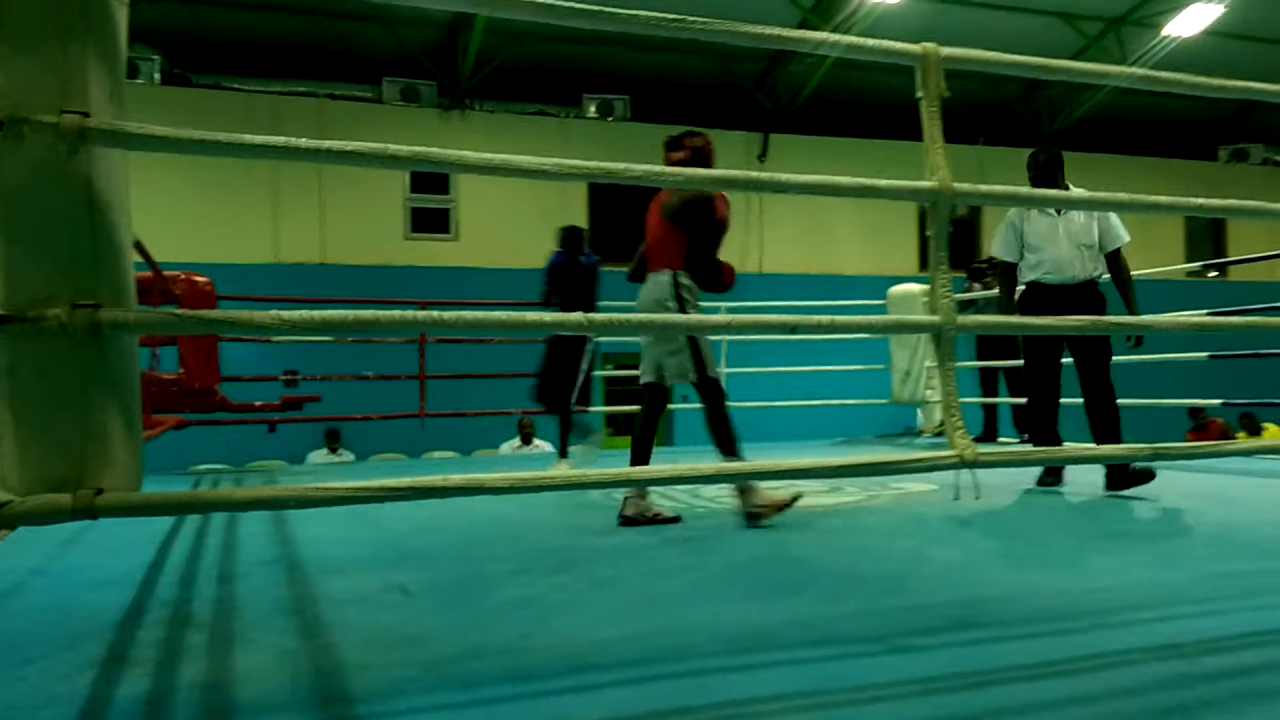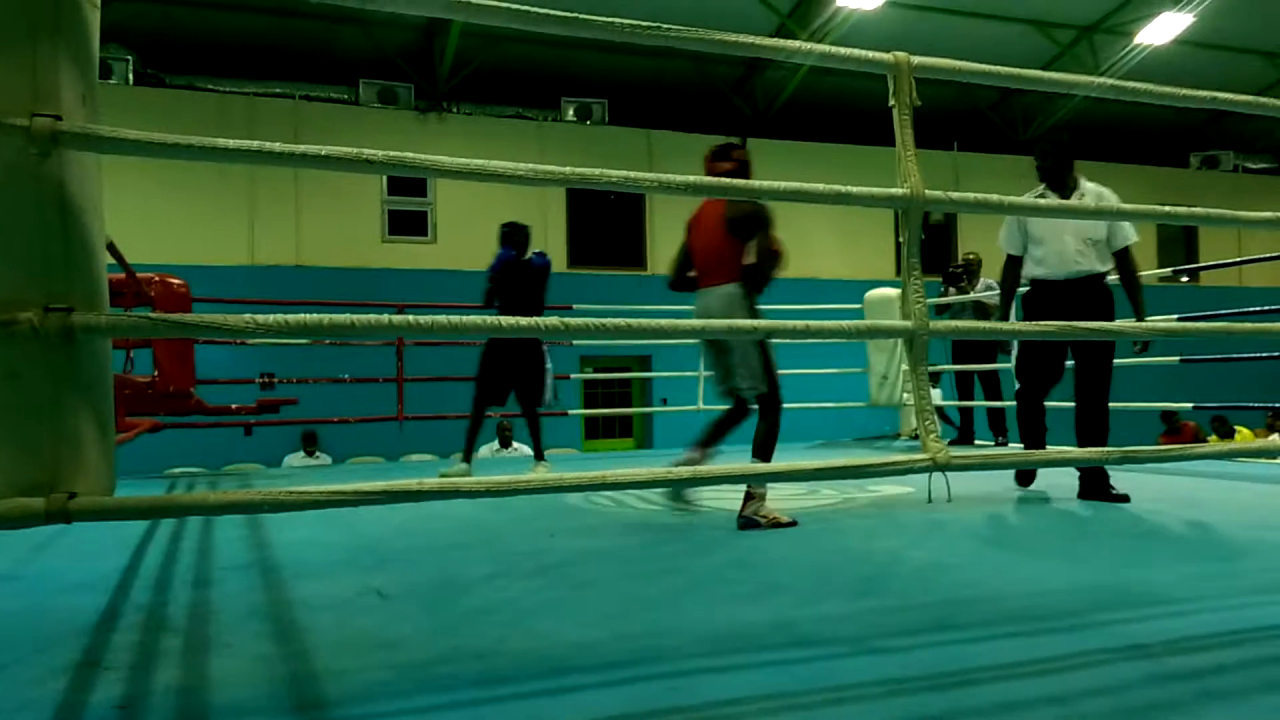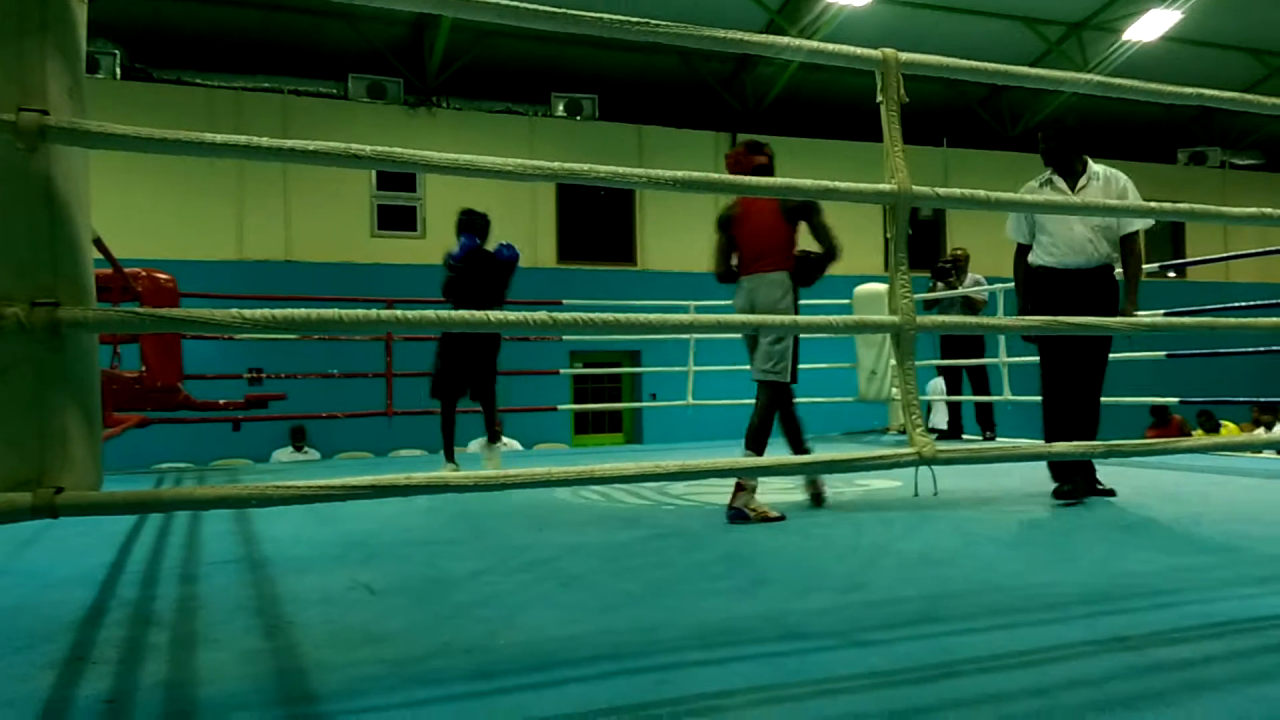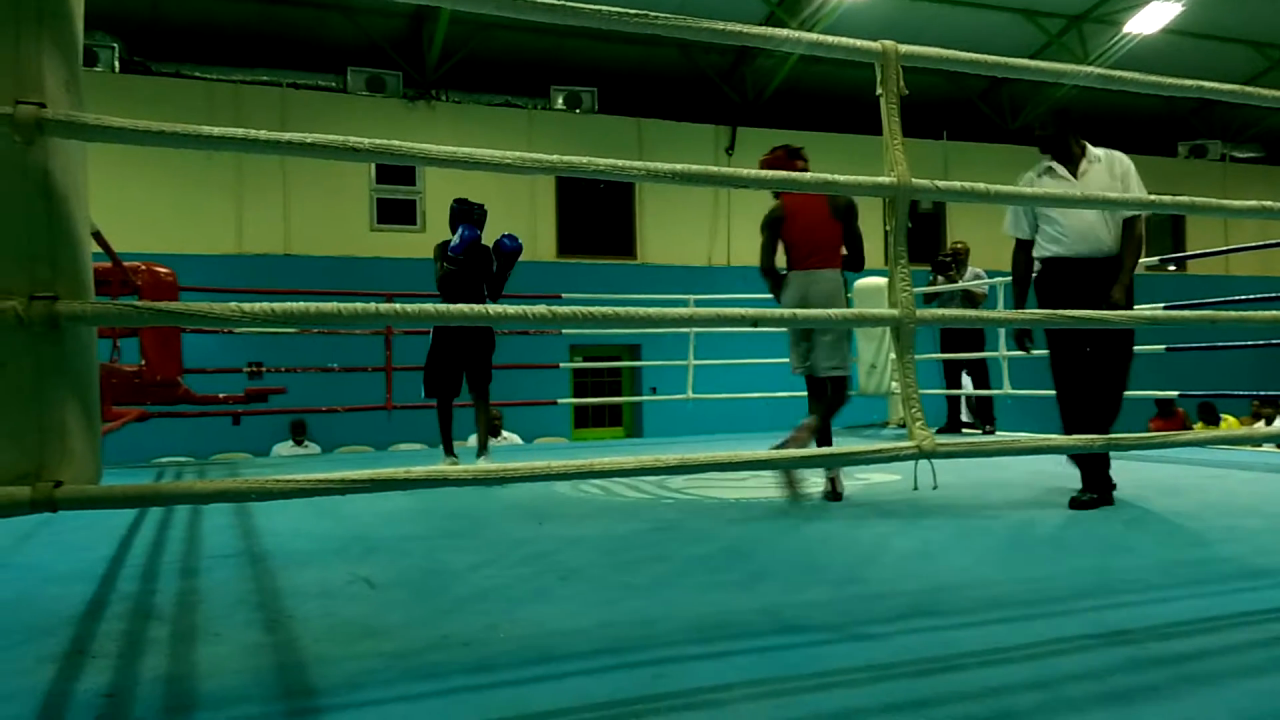
dt=0.3s
person 1, frame 1
left shoulder: (663, 201)
right shoulder: (695, 197)
left elbow: (636, 271)
right elbow: (698, 258)
right wrist: (719, 223)
left hip: (653, 295)
right hip: (674, 295)
left knee: (656, 399)
right knee: (713, 394)
left ankle: (636, 500)
right ankle: (750, 496)
person 1, frame 2
left shoulder: (698, 216)
right shoulder: (750, 209)
left elbow: (676, 280)
right elbow: (763, 269)
right wrist: (771, 258)
left hip: (704, 307)
right hip: (734, 304)
left knee: (740, 403)
right knee: (769, 402)
left ankle: (686, 465)
right ankle: (754, 505)
person 1, frame 3
left shoulder: (730, 212)
right shoulder: (795, 202)
left elbow: (722, 272)
right elbow: (831, 251)
right wrist: (810, 265)
left hip: (745, 296)
right hip: (777, 292)
left knee: (779, 389)
right knee: (771, 391)
left ankle: (811, 478)
right ankle: (742, 494)
person 1, frame 4
left shoulder: (776, 213)
right shoulder: (842, 203)
left elbow: (766, 268)
right elbow: (857, 261)
left hip: (795, 291)
right hip: (829, 288)
left knee: (816, 385)
right knee: (837, 386)
left ankle: (832, 476)
right ankle: (794, 444)
person 2, frame 1
left shoulder: (1094, 207)
right shoulder: (1020, 215)
left elbow: (1115, 260)
right elbow: (1008, 271)
left wrist: (1133, 311)
left hip: (1086, 299)
right hip: (1041, 303)
left knee: (1098, 385)
right knee: (1042, 390)
left ankle: (1117, 468)
right ankle: (1051, 464)
person 2, frame 2
left shoulder: (1103, 199)
left elbow: (1124, 259)
right elbow: (1013, 264)
left wrist: (1140, 315)
right wrist: (1003, 318)
left hip: (1092, 298)
right hip: (1044, 299)
left knee: (1094, 391)
right knee: (1033, 384)
left ankle: (1093, 479)
right ankle: (1032, 454)
person 2, frame 3
left shoulder: (1114, 183)
right shoulder: (1033, 193)
left elbow: (1131, 245)
right elbow: (1023, 252)
left wrist: (1130, 300)
right wrist: (1022, 307)
left hip: (1098, 287)
right hip: (1051, 288)
left knee: (1089, 383)
right knee: (1059, 377)
left ankle: (1081, 466)
right ankle: (1064, 466)
person 2, frame 4
left shoulder: (1116, 165)
right shoulder: (1032, 182)
left elbow: (1134, 228)
right elbow: (1023, 248)
left wrist: (1122, 284)
right wrist: (1018, 310)
left hip: (1109, 276)
right hip: (1060, 280)
left knee: (1111, 375)
right knee: (1072, 377)
left ankle: (1091, 458)
right ankle: (1094, 477)
person 3, frame 1
left shoulder: (588, 270)
right shoulder: (559, 268)
left elbow: (589, 308)
right elbow: (546, 303)
left wrist: (586, 279)
right wrist: (551, 280)
left hip: (580, 336)
right hip: (560, 335)
left knee: (564, 400)
right knee: (544, 396)
left ankle: (563, 455)
right ankle: (587, 434)
person 3, frame 2
left shoulder: (534, 269)
right shoulder: (502, 267)
left elbow: (538, 309)
right elbow: (488, 302)
left wrist: (539, 282)
right wrist: (496, 277)
left hip: (527, 338)
right hip: (501, 336)
left knee: (528, 404)
right knee: (480, 400)
left ankle: (540, 459)
right ankle: (465, 462)
person 3, frame 3
left shoulder: (492, 259)
right shoulder: (452, 256)
left elbow: (498, 301)
right elbow: (446, 293)
left wrist: (504, 275)
right wrist: (457, 264)
left hip: (485, 328)
right hip: (456, 328)
left knee: (485, 392)
right knee: (448, 397)
left ankle: (492, 443)
right ankle: (450, 460)
person 3, frame 4
left shoulder: (485, 252)
right shoulder: (442, 249)
left elbow: (494, 294)
right elbow: (441, 286)
left wrist: (505, 267)
right wrist: (455, 255)
left hip: (478, 324)
right hip: (448, 323)
left knee: (481, 390)
right knee: (444, 394)
left ankle: (482, 456)
right ankle: (449, 453)
person 4, frame 1
right shoulder: (978, 283)
right elbow: (962, 307)
left wrist: (993, 287)
right wrist: (971, 282)
left hip: (1007, 336)
right hip: (984, 338)
left knee: (1015, 384)
right knee: (988, 386)
left ankle: (1024, 429)
right ankle: (989, 430)
person 4, frame 2
left shoulder: (989, 285)
right shoulder: (953, 288)
left elbow: (991, 310)
right elbow: (938, 311)
left wrist: (969, 292)
right wrist: (947, 287)
left hip: (983, 341)
right hip: (960, 342)
left knee: (991, 389)
right knee: (963, 390)
left ankle: (1000, 433)
right ankle: (966, 433)
person 4, frame 3
left shoulder: (977, 280)
right shoulder: (941, 282)
left elbow: (979, 305)
right elbow: (927, 306)
left wrist: (957, 287)
right wrist: (935, 282)
left hip: (971, 336)
right hip: (948, 337)
left knee: (979, 384)
right knee: (952, 385)
left ankle: (988, 428)
right ankle: (954, 427)
person 4, frame 4
left shoulder: (977, 274)
right shoulder: (941, 276)
left elbow: (979, 299)
right elbow: (927, 299)
left wrist: (957, 281)
right wrist: (935, 275)
left hip: (970, 330)
right hip: (948, 331)
left knee: (979, 378)
right knee: (951, 379)
left ankle: (987, 422)
right ankle: (953, 421)
